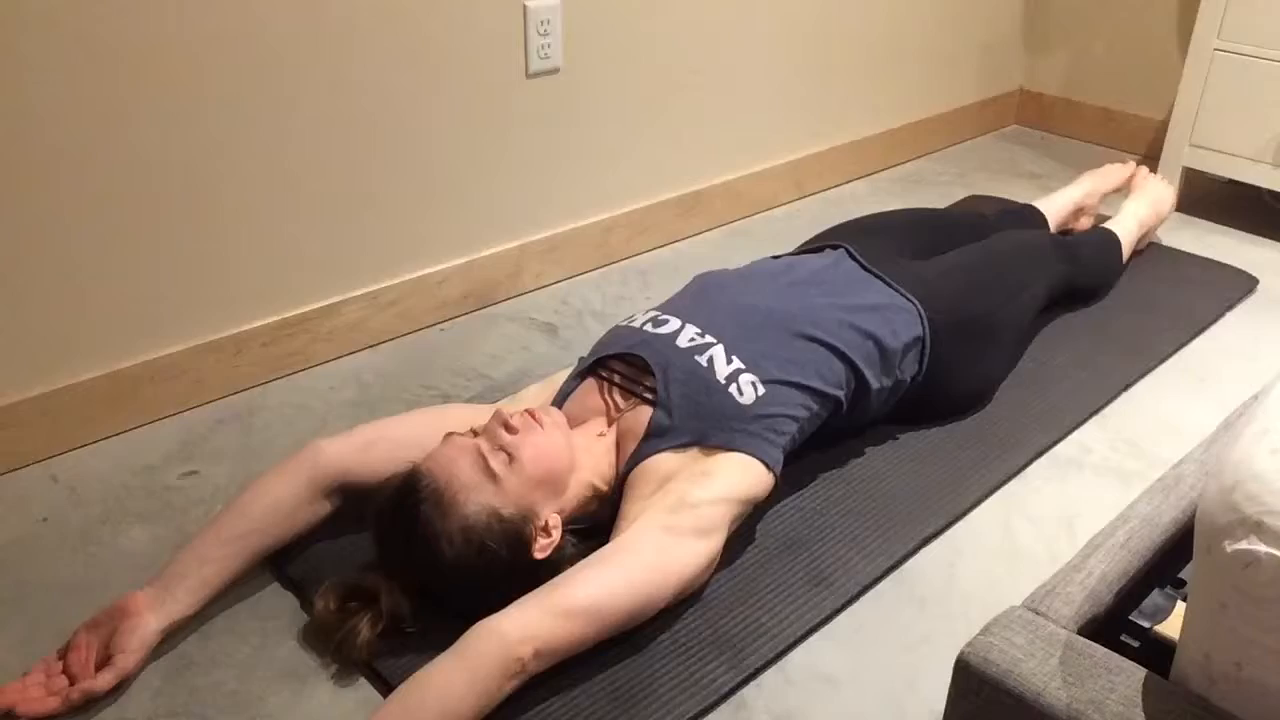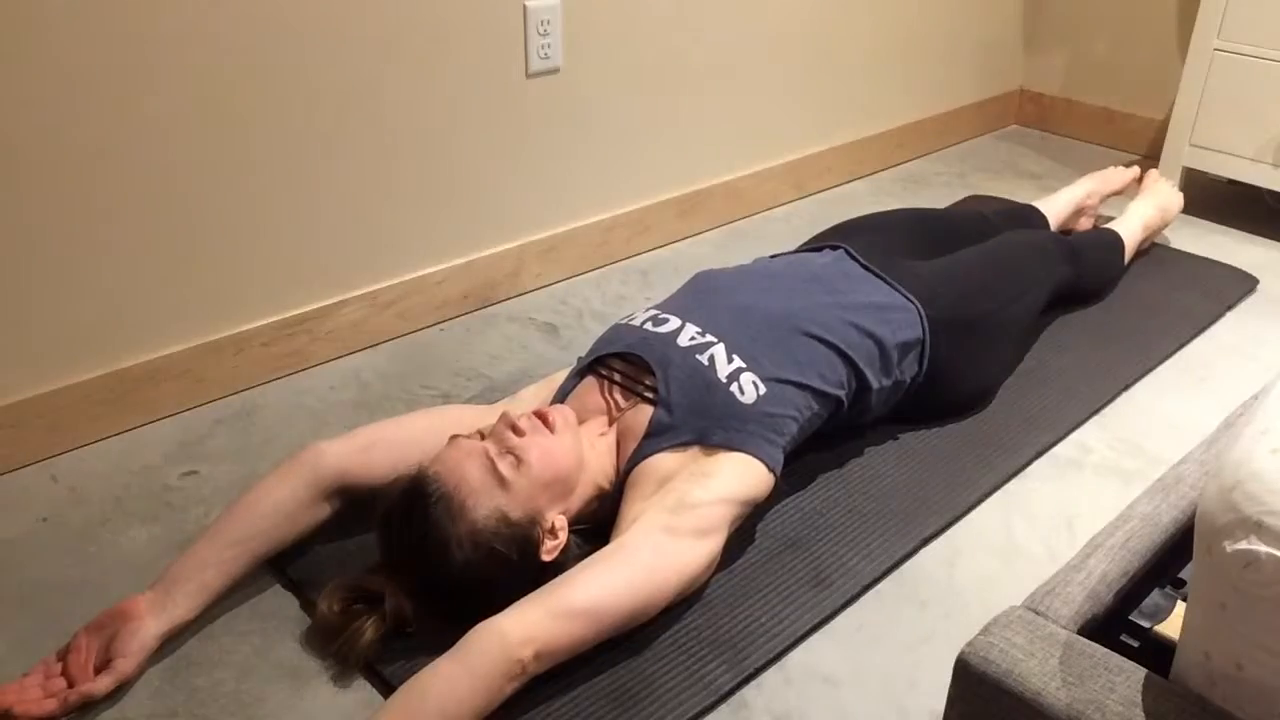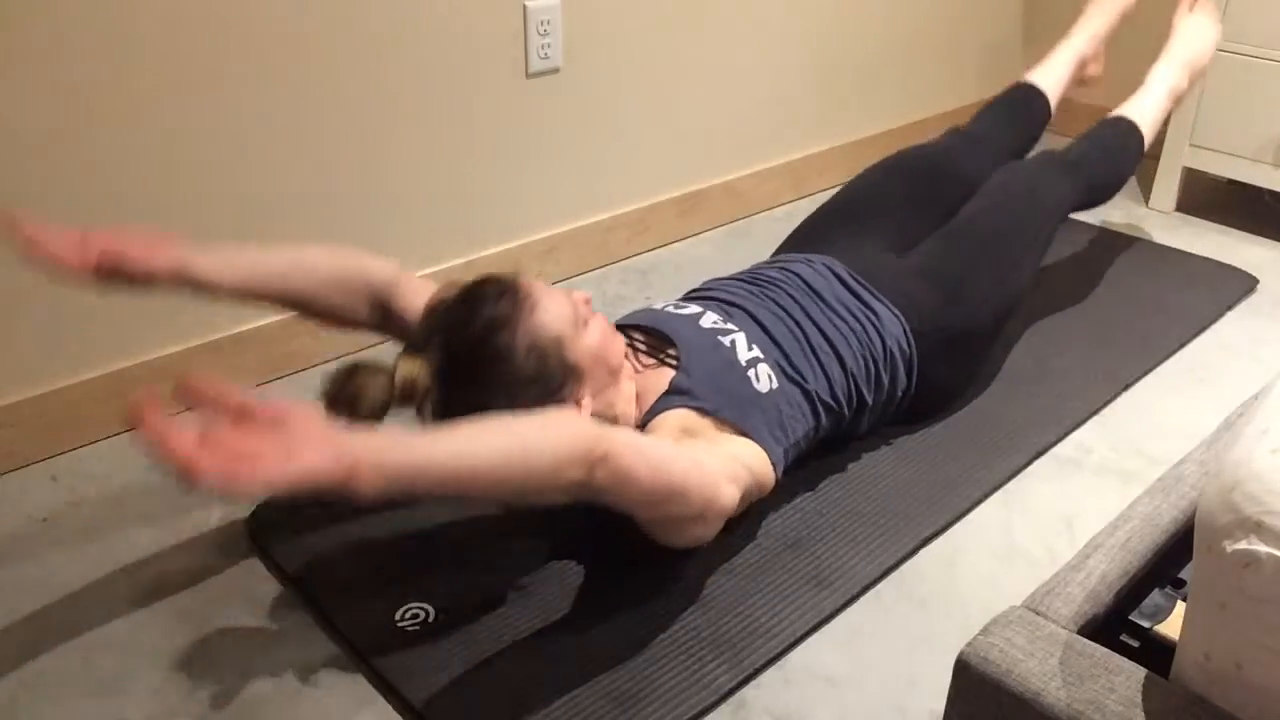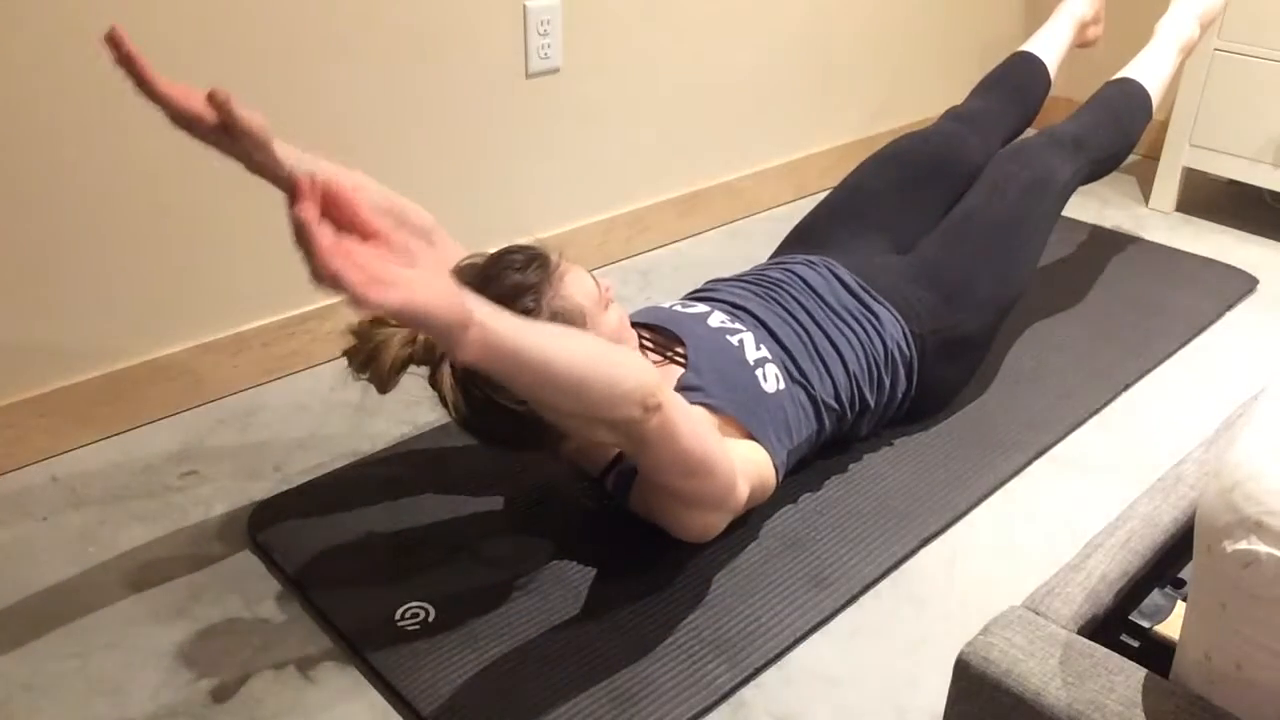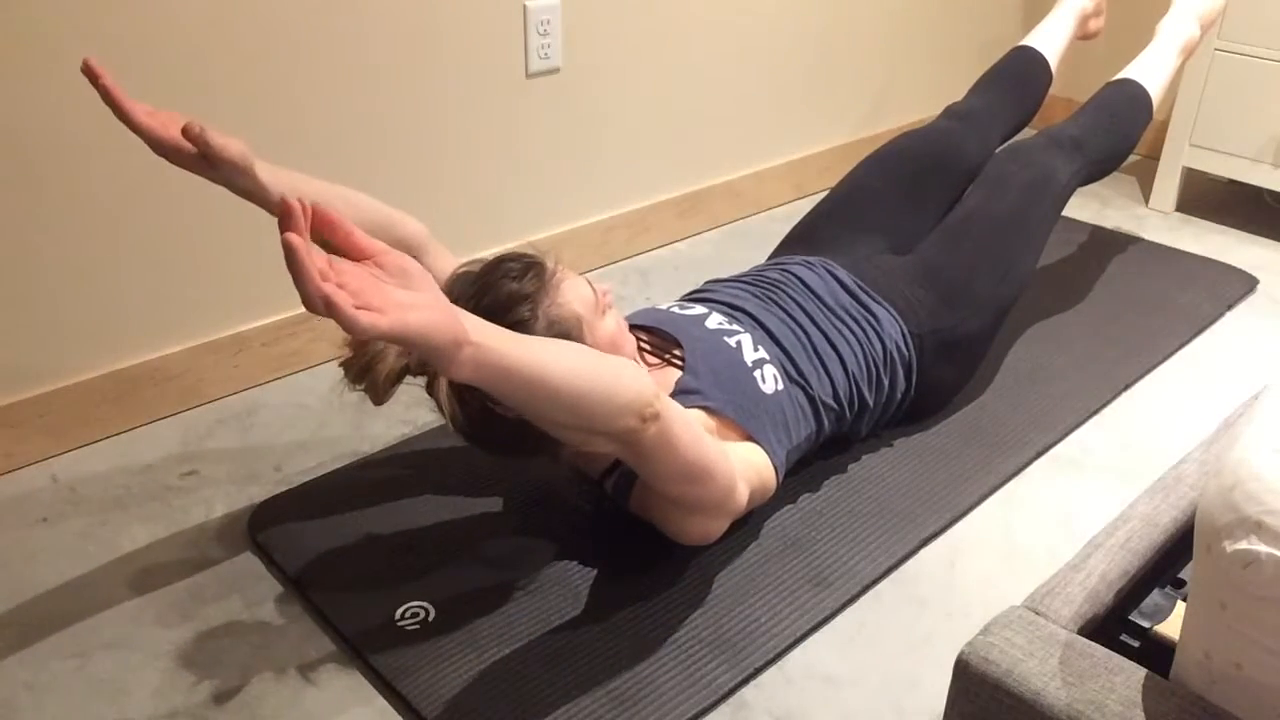
dt=0.7s
person 1, frame 1
left shoulder: (556, 412)
right shoulder: (685, 500)
left hip: (833, 267)
right hip: (920, 336)
left knee: (978, 221)
right knee: (1042, 263)
left ankle: (1085, 201)
right ankle: (1126, 218)
person 1, frame 2
left shoulder: (562, 402)
right shoulder: (685, 499)
left hip: (835, 263)
right hip: (919, 333)
left knee: (978, 218)
right knee: (1044, 262)
left ankle: (1087, 198)
right ankle: (1129, 217)
person 1, frame 3
left shoulder: (593, 370)
right shoulder: (693, 474)
left elbow: (384, 288)
right elbow: (586, 454)
left wrist: (177, 258)
right wrist: (342, 454)
left hip: (811, 272)
right hip: (907, 335)
left knee: (968, 155)
right knee: (1046, 180)
person 1, frame 4
left shoulder: (596, 379)
right shoulder: (694, 481)
left elbow: (421, 238)
right elbow: (642, 403)
left wrist: (256, 149)
right wrist: (453, 315)
left hip: (811, 274)
right hip: (908, 331)
left knee: (966, 134)
right knee: (1044, 160)
person 1, frame 5
left shoulder: (595, 377)
right shoulder: (691, 484)
left elbow: (413, 248)
right elbow: (640, 408)
left wrist: (232, 163)
right wrist: (447, 330)
left hip: (803, 275)
right hip: (908, 333)
left knee: (963, 135)
right knee: (1043, 163)
